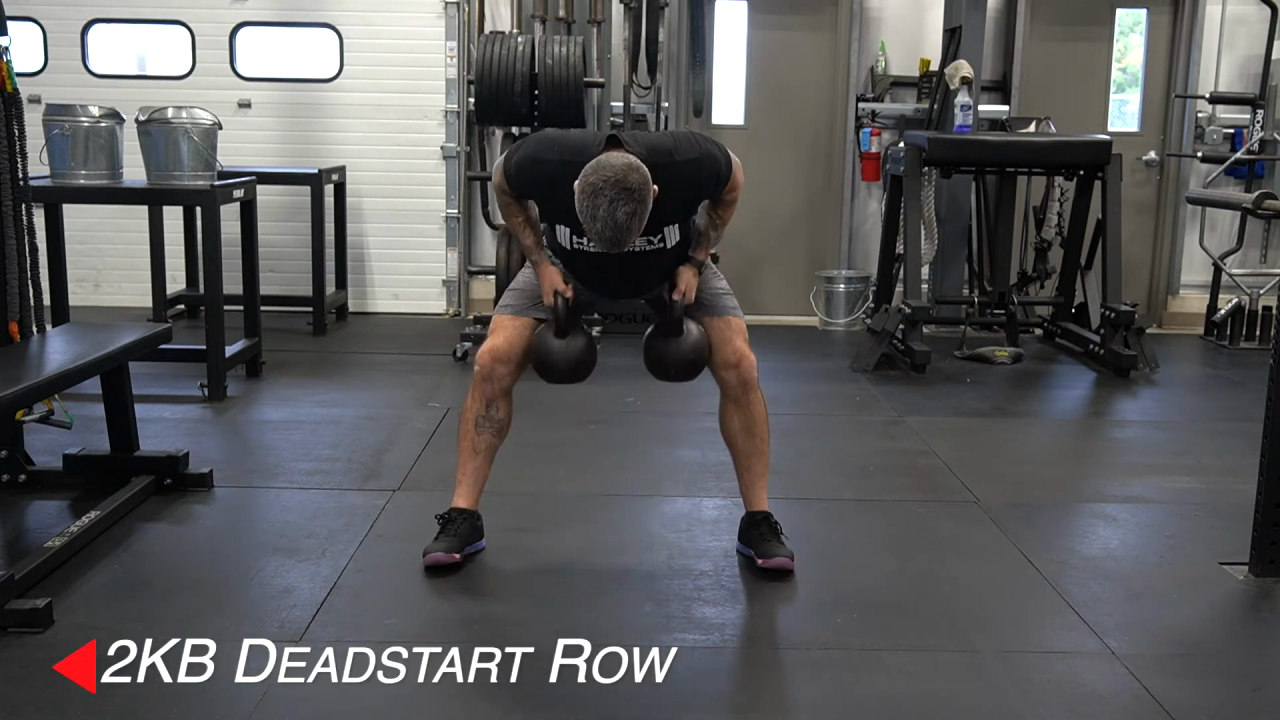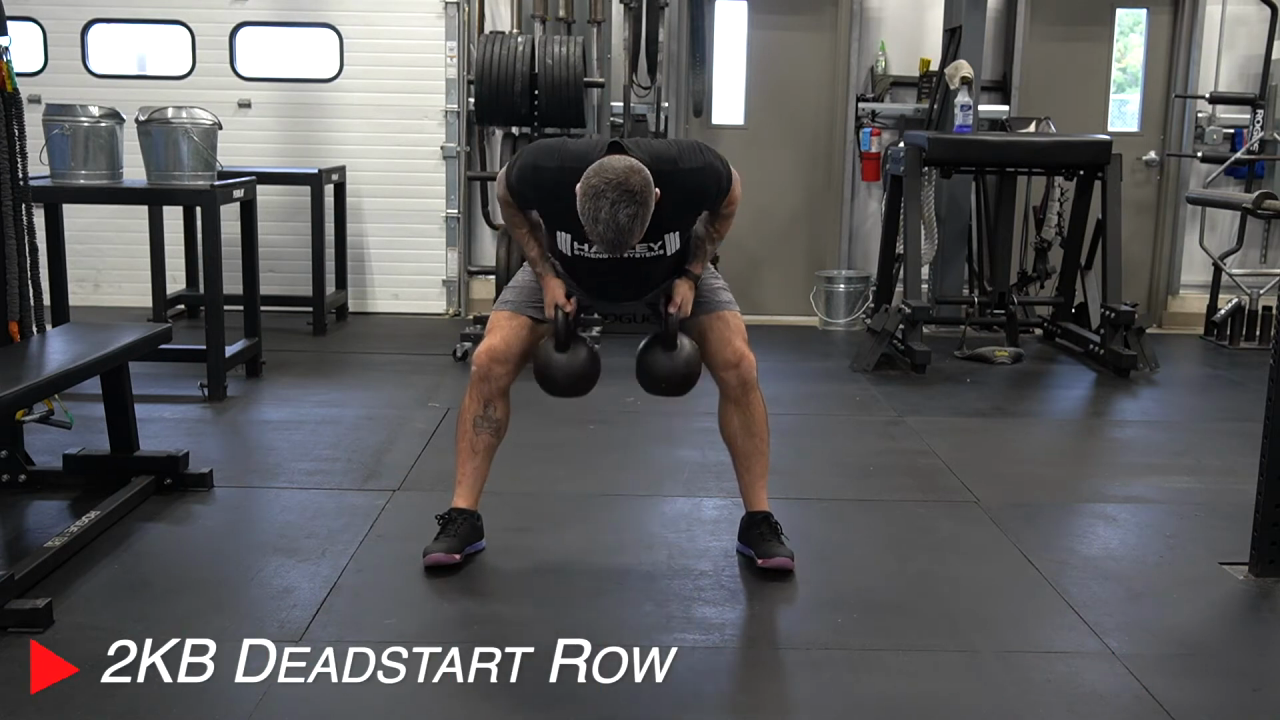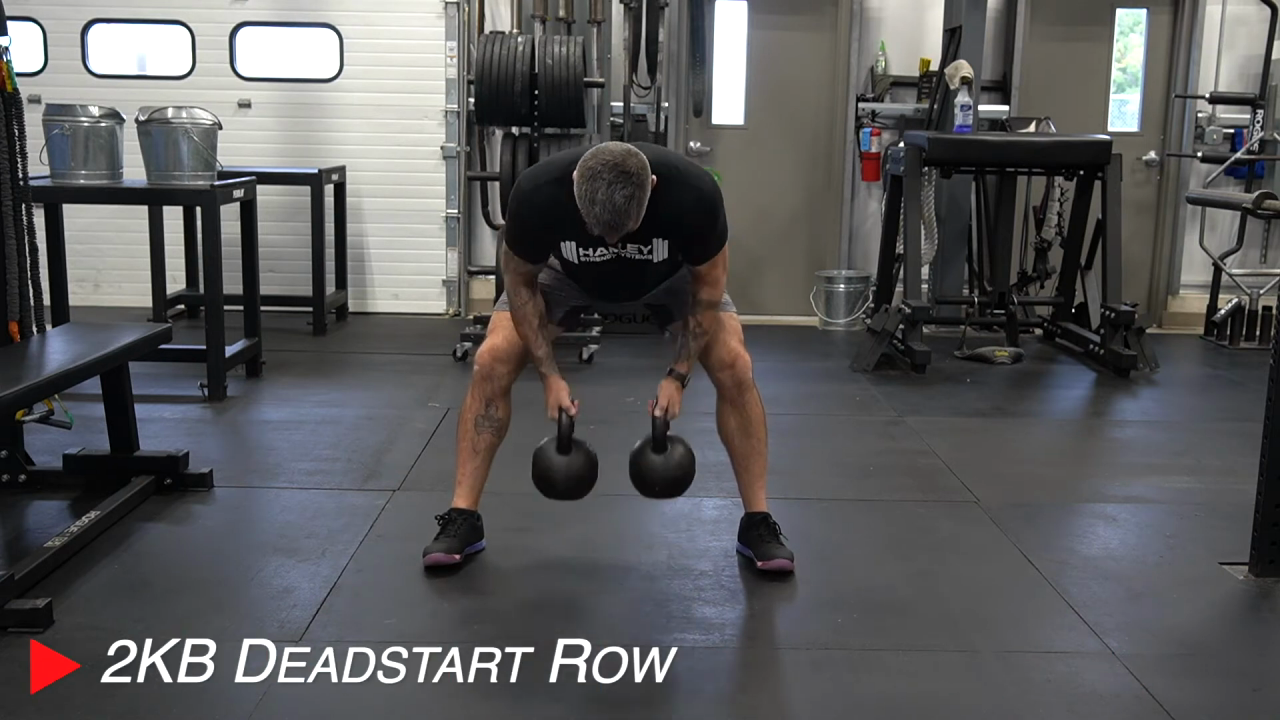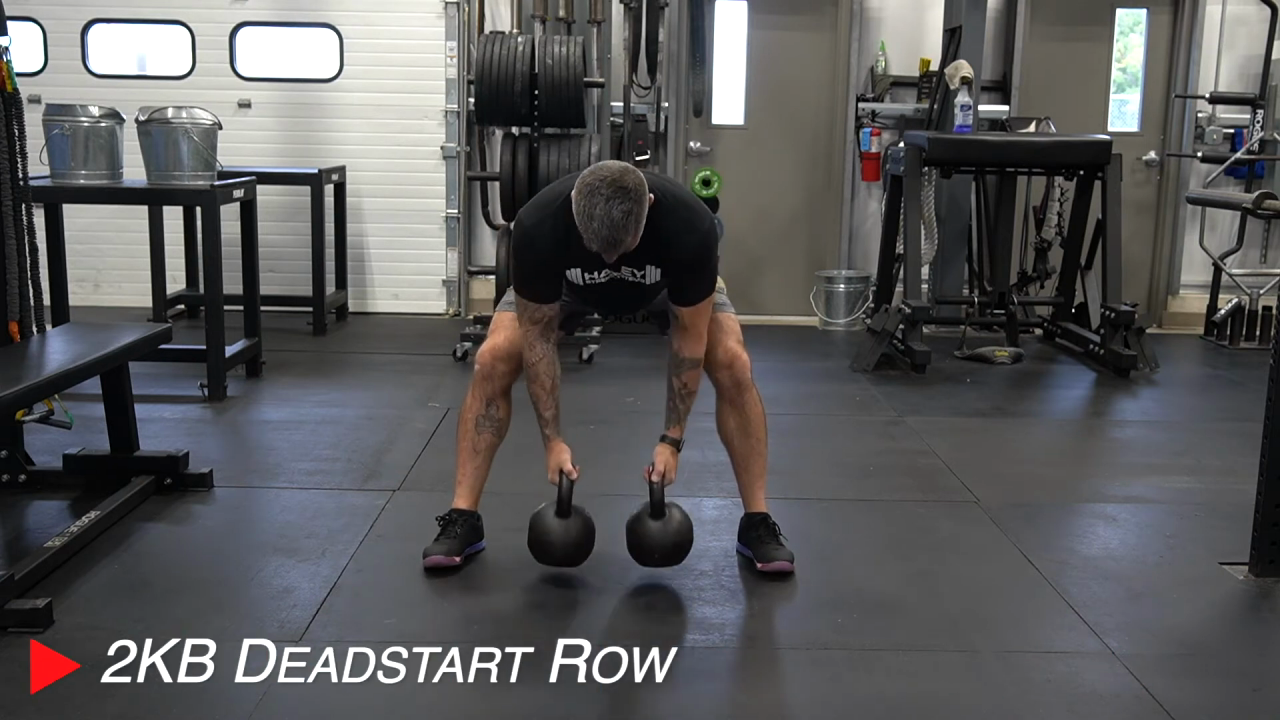
dt=0.2s
person 1, frame 1
left shoulder: (690, 164)
right shoulder: (545, 163)
left elbow: (732, 182)
right elbow: (502, 181)
left wrist: (695, 261)
right wrist: (540, 261)
left hip: (672, 269)
right hip: (566, 268)
left knee: (739, 367)
right knee: (493, 362)
left ankle: (759, 522)
right ankle: (462, 517)
person 1, frame 2
left shoulder: (695, 172)
right shoulder: (543, 171)
left elbow: (729, 196)
right elbow: (508, 190)
left wrist: (690, 271)
right wrist: (545, 272)
left hip: (669, 270)
right hip: (566, 267)
left knee: (738, 366)
right knee: (490, 362)
left ankle: (758, 521)
right ankle: (462, 517)
person 1, frame 3
left shoulder: (694, 193)
right shoulder: (536, 193)
left elbow: (708, 286)
right elbow: (519, 280)
left wrist: (678, 376)
right wrist: (549, 375)
left hip: (669, 272)
right hip: (565, 271)
left knee: (733, 366)
right knee: (493, 362)
left ankle: (758, 522)
right ankle: (462, 517)
person 1, frame 4
left shoulder: (690, 225)
right shoulder: (538, 226)
left elbow: (690, 338)
right elbow: (537, 337)
left wrist: (672, 440)
right wrist: (553, 440)
left hip: (664, 280)
right hip: (568, 282)
left knee: (733, 366)
right knee: (493, 361)
left ankle: (757, 523)
right ankle: (462, 519)
